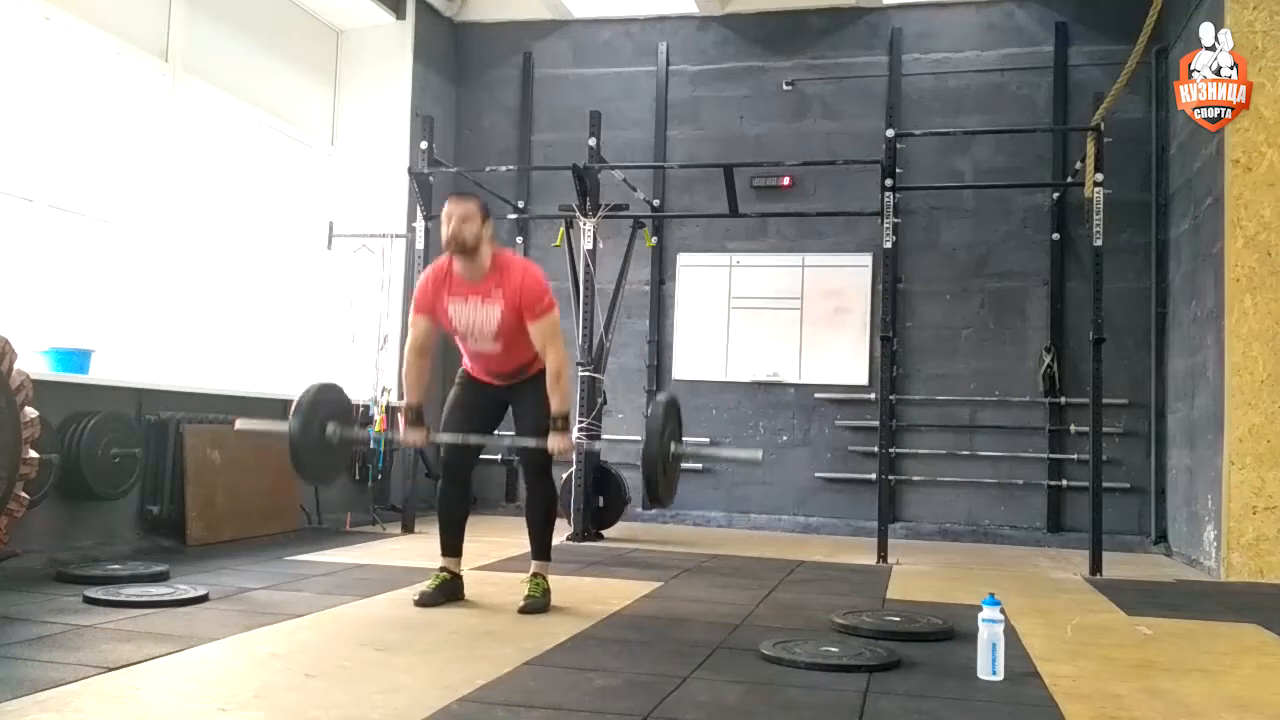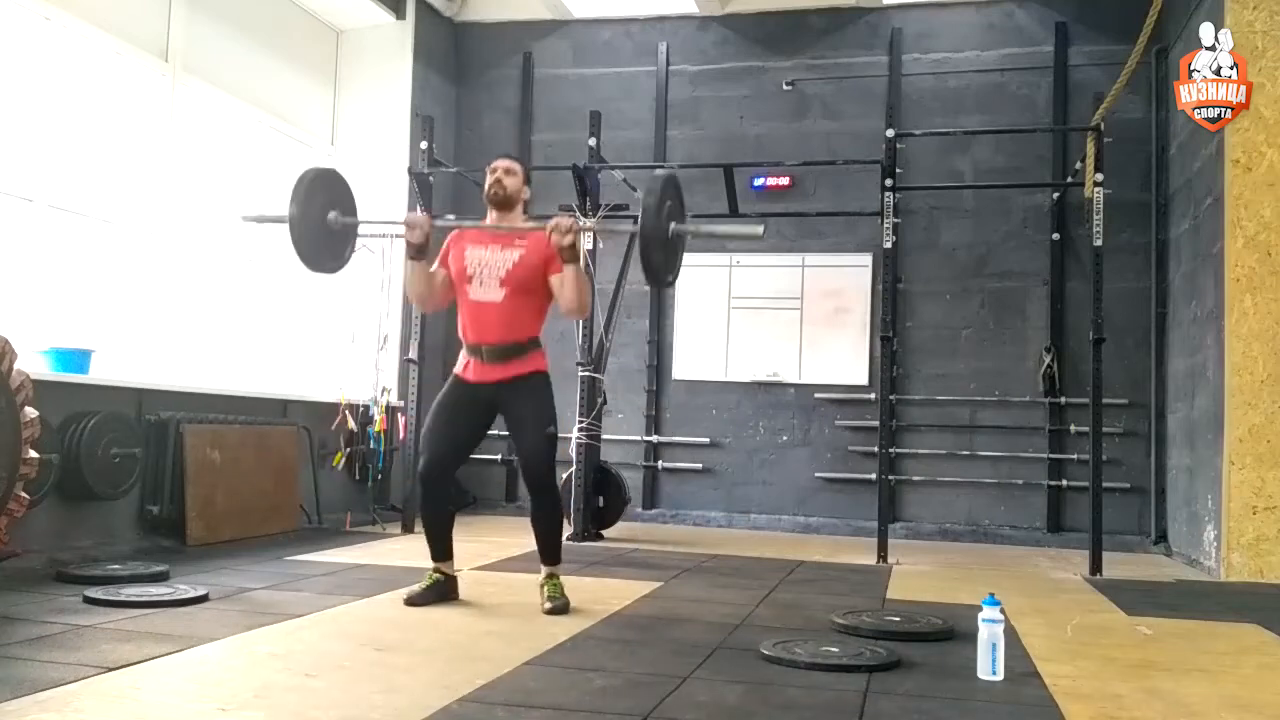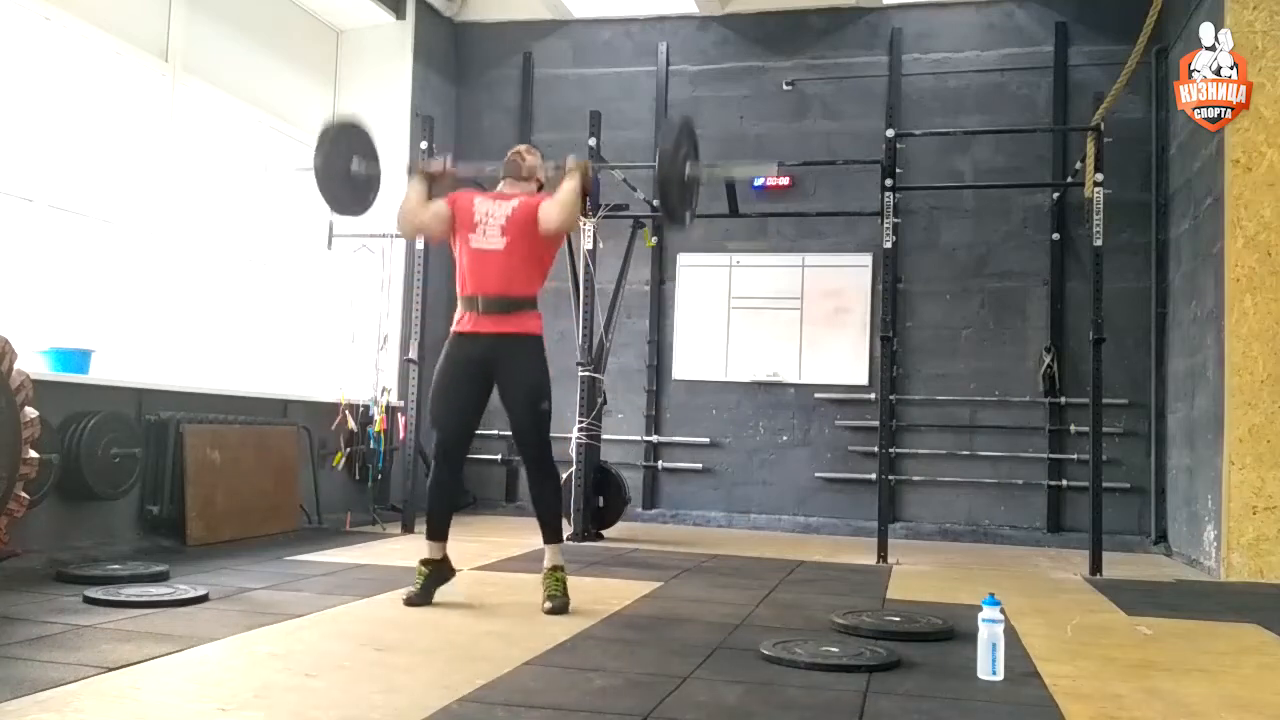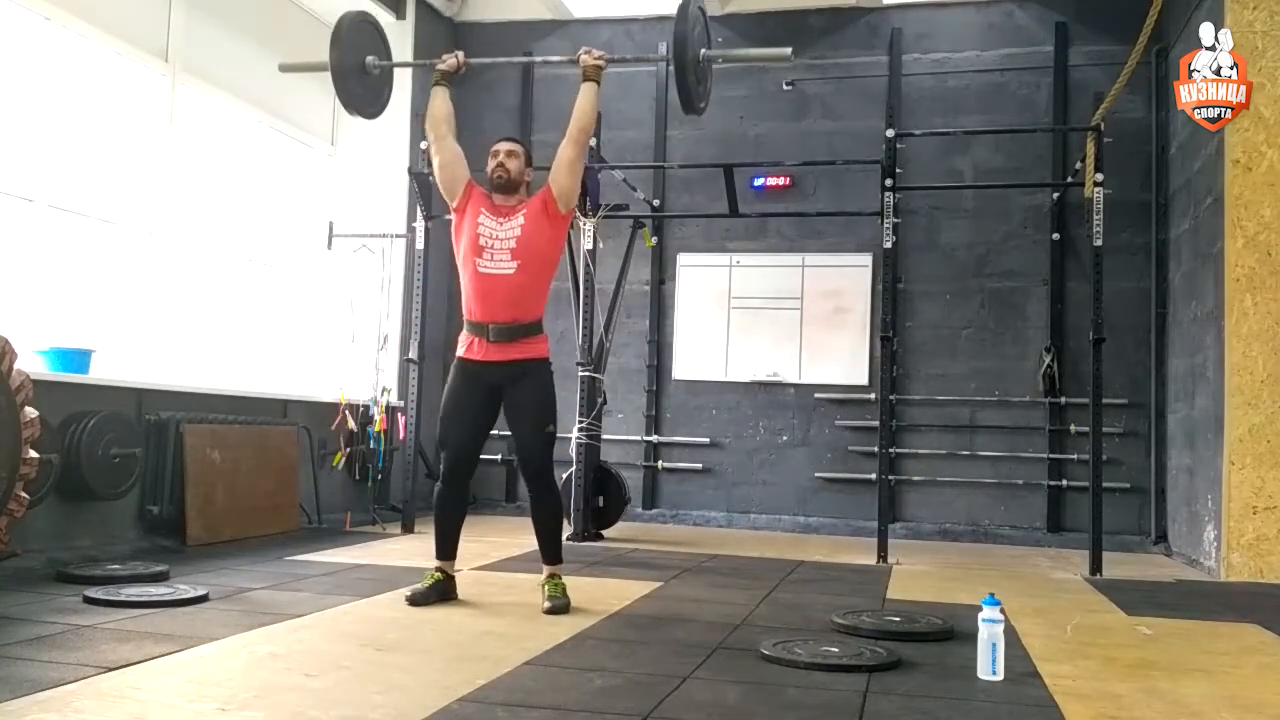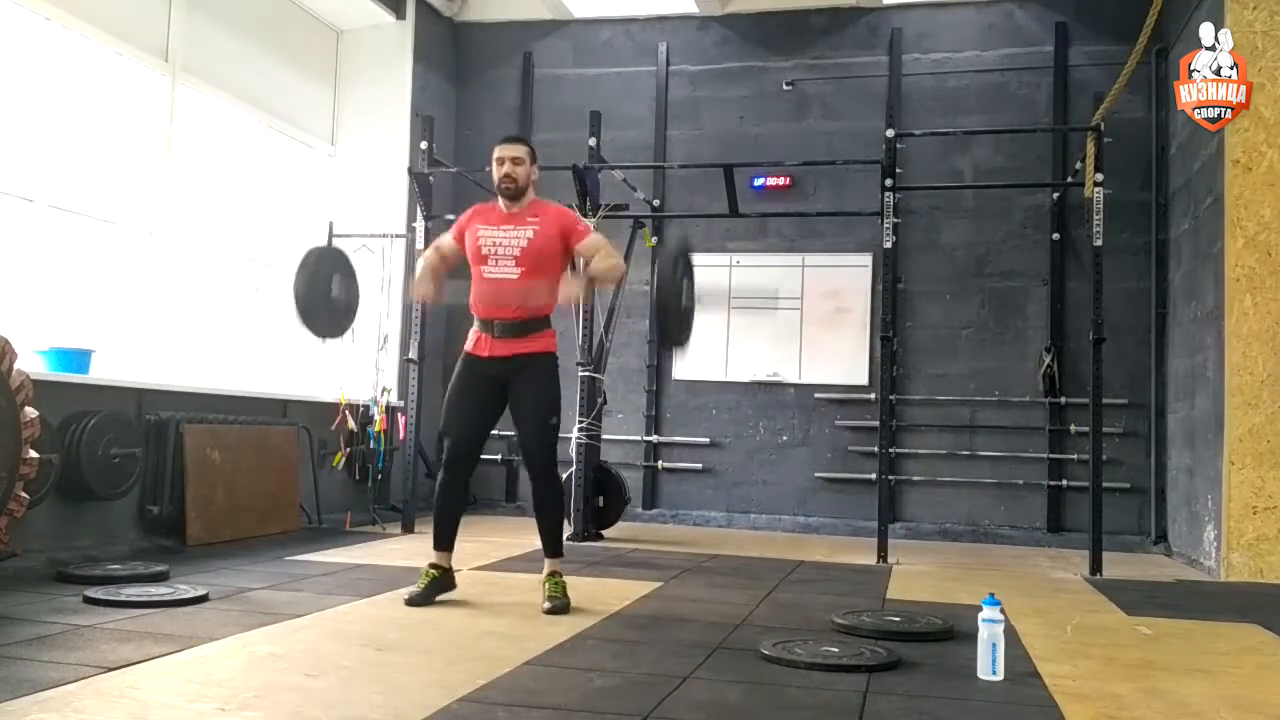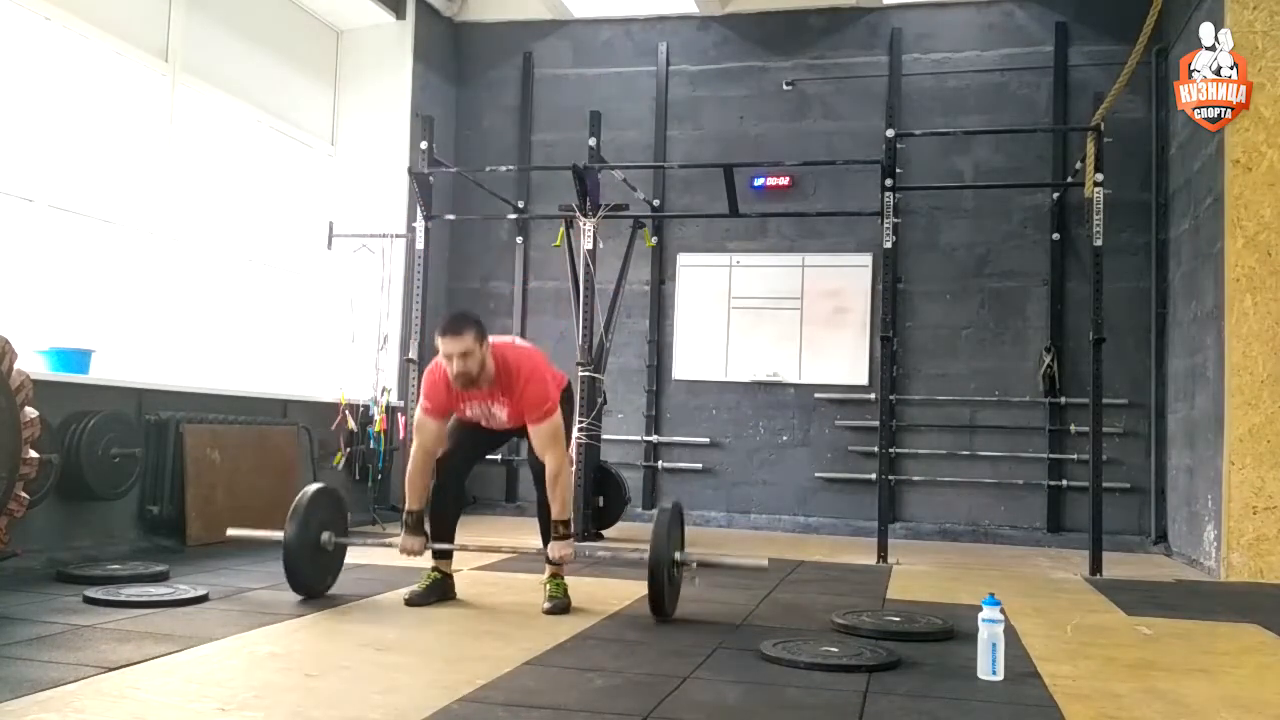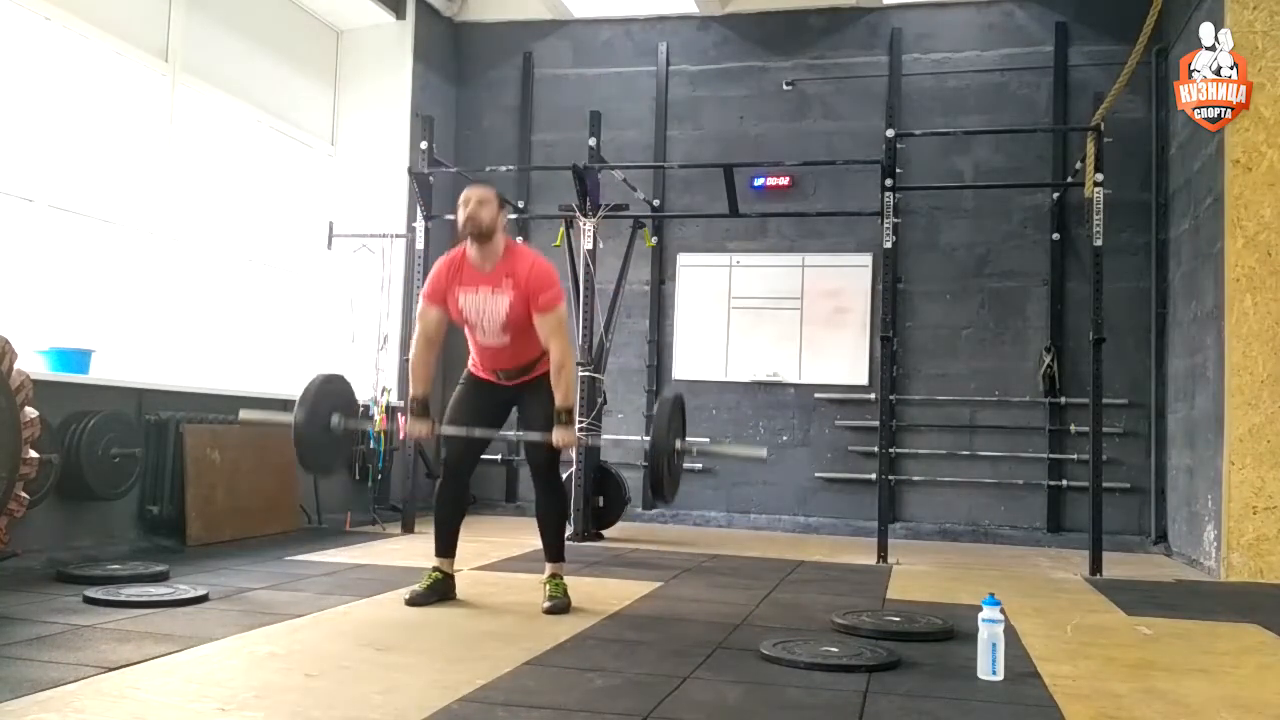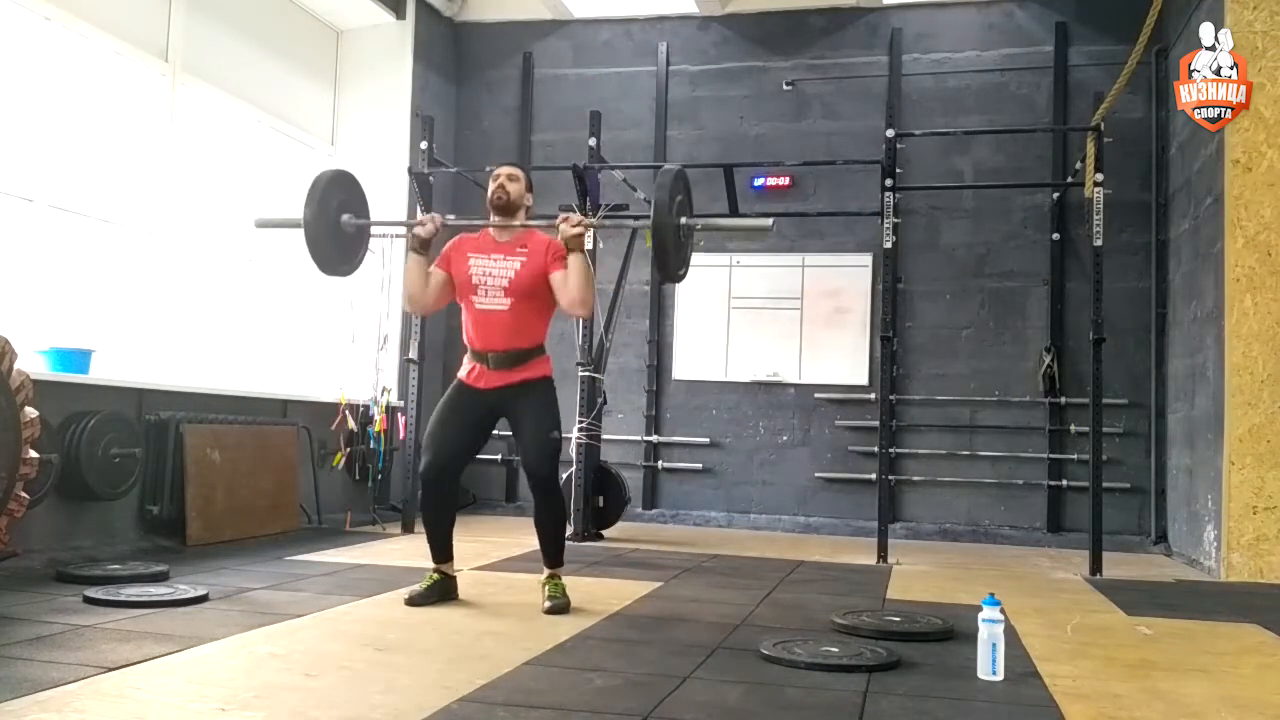
dt=0.5s
person 1, frame 1
left shoulder: (523, 278)
right shoulder: (433, 280)
left elbow: (554, 356)
right elbow: (417, 351)
left wrist: (560, 425)
right wrist: (412, 415)
left hip: (529, 378)
right hip: (478, 376)
left knee: (536, 467)
right knee: (453, 463)
left ankle: (539, 576)
right ankle: (449, 572)
person 1, frame 2
left shoulder: (543, 243)
right shoulder: (459, 241)
left elbow: (577, 307)
right elbow: (426, 300)
left wrist: (567, 252)
right wrist: (417, 248)
left hip: (524, 377)
right hip: (468, 376)
left knee: (539, 474)
right knee: (431, 470)
left ankle: (551, 577)
right ankle: (442, 573)
person 1, frame 3
left shoulder: (540, 207)
right shoulder: (464, 203)
left elbow: (559, 219)
right elbow: (409, 222)
left wrist: (574, 177)
right wrist: (423, 178)
left hip: (519, 339)
right hip: (466, 337)
left knee: (535, 450)
right knee: (446, 447)
left ankle: (553, 569)
right ankle: (435, 559)
person 1, frame 4
left shoulder: (548, 211)
right shoulder: (467, 205)
left elbow: (577, 140)
right elbow: (440, 138)
left wrist: (590, 80)
right wrist: (442, 81)
left hip: (527, 364)
right hip: (472, 361)
left knee: (537, 471)
right knee: (453, 469)
left ankle: (553, 577)
right ankle: (443, 573)
person 1, frame 5
left shoulder: (558, 219)
right shoulder: (473, 220)
left elbow: (613, 264)
right elbow: (434, 259)
left wrist: (582, 276)
right wrist: (426, 277)
left hip: (536, 354)
right hip: (480, 354)
left knee: (540, 465)
right knee: (454, 458)
left ankle: (553, 573)
right ankle: (440, 568)
person 1, frame 6
left shoulder: (528, 371)
right shoulder: (437, 377)
left elbow: (555, 460)
right elbow: (424, 453)
left wrist: (562, 532)
right wrist: (413, 522)
left hip: (548, 405)
left knee: (544, 473)
right knee: (446, 465)
left ankle: (555, 579)
right ankle: (440, 573)
person 1, frame 7
left shoulder: (534, 271)
right shoulder: (445, 272)
left elbow: (560, 350)
right elbow: (425, 341)
left wrist: (565, 420)
right wrist: (418, 409)
left hip: (535, 378)
right hip: (483, 374)
left knee: (544, 468)
right knee: (453, 464)
left ankle: (554, 576)
right ankle: (442, 572)
person 1, frame 8
left shoulder: (546, 248)
right shoulder: (460, 248)
left elbow: (580, 306)
right elbow: (419, 303)
left wrist: (574, 248)
right wrist: (420, 246)
left hip: (528, 382)
right hip: (473, 381)
left knee: (542, 474)
right knee: (434, 471)
left ankle: (553, 577)
right ankle: (442, 574)
